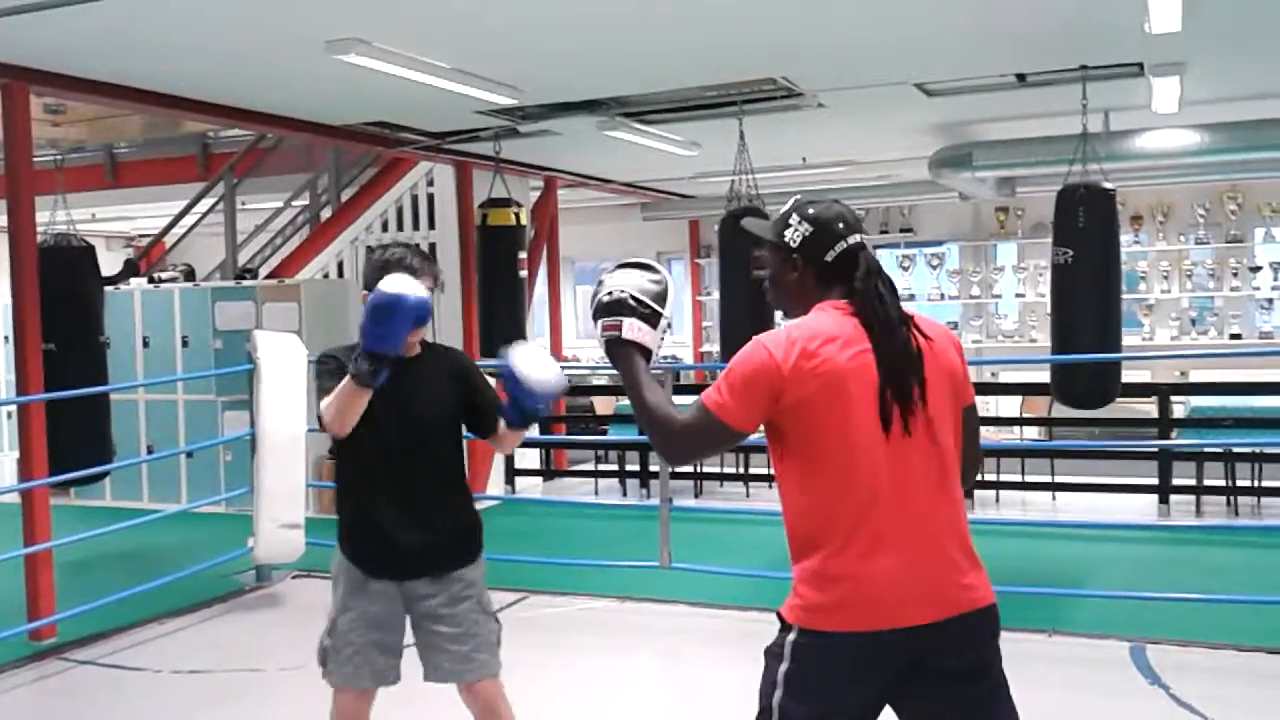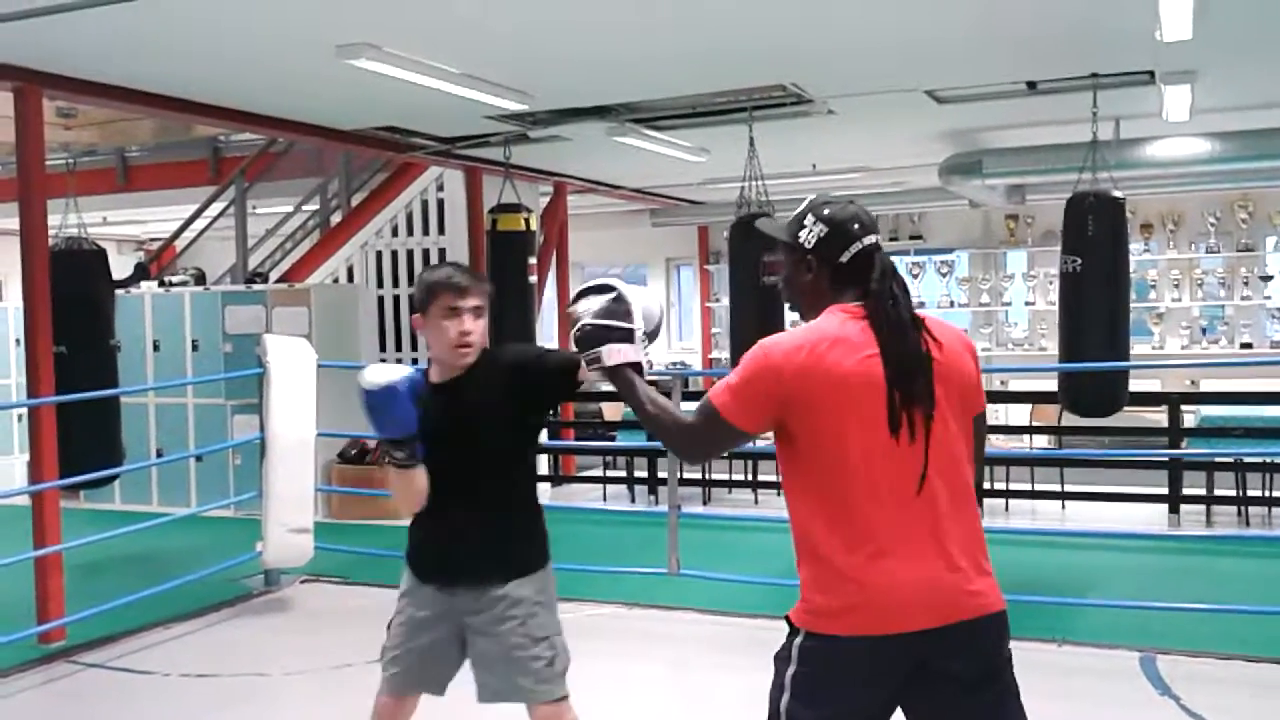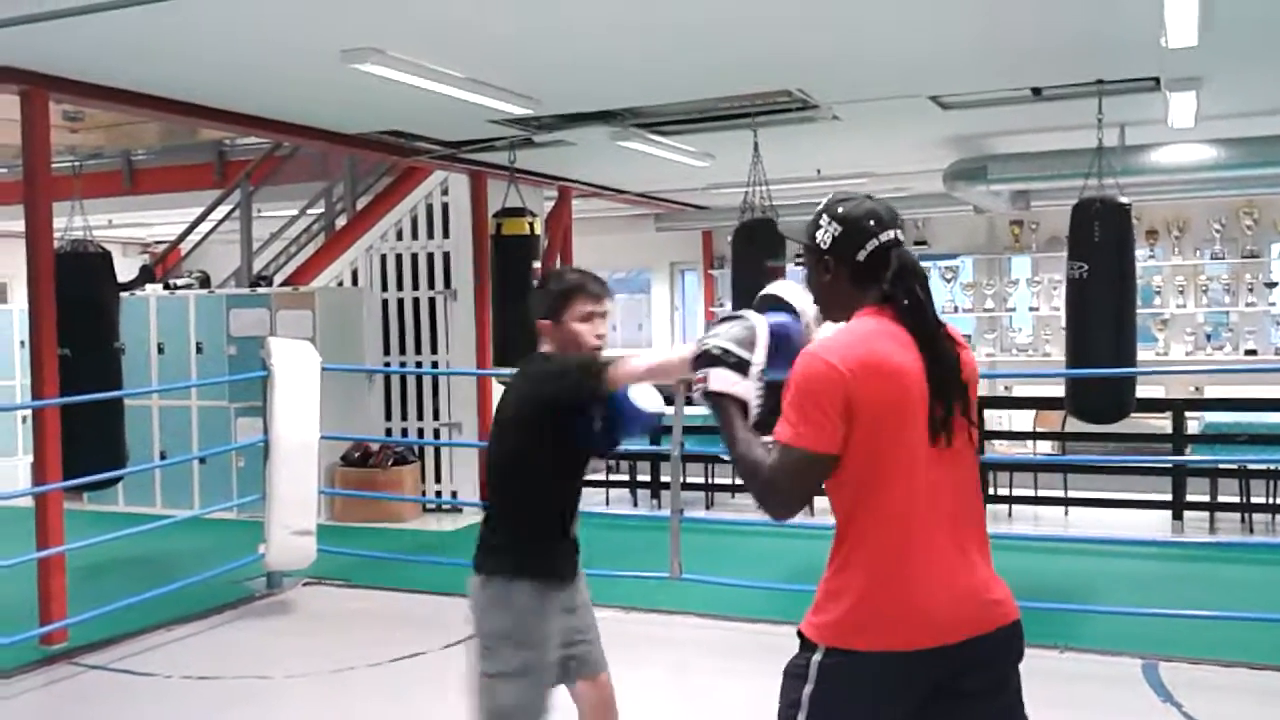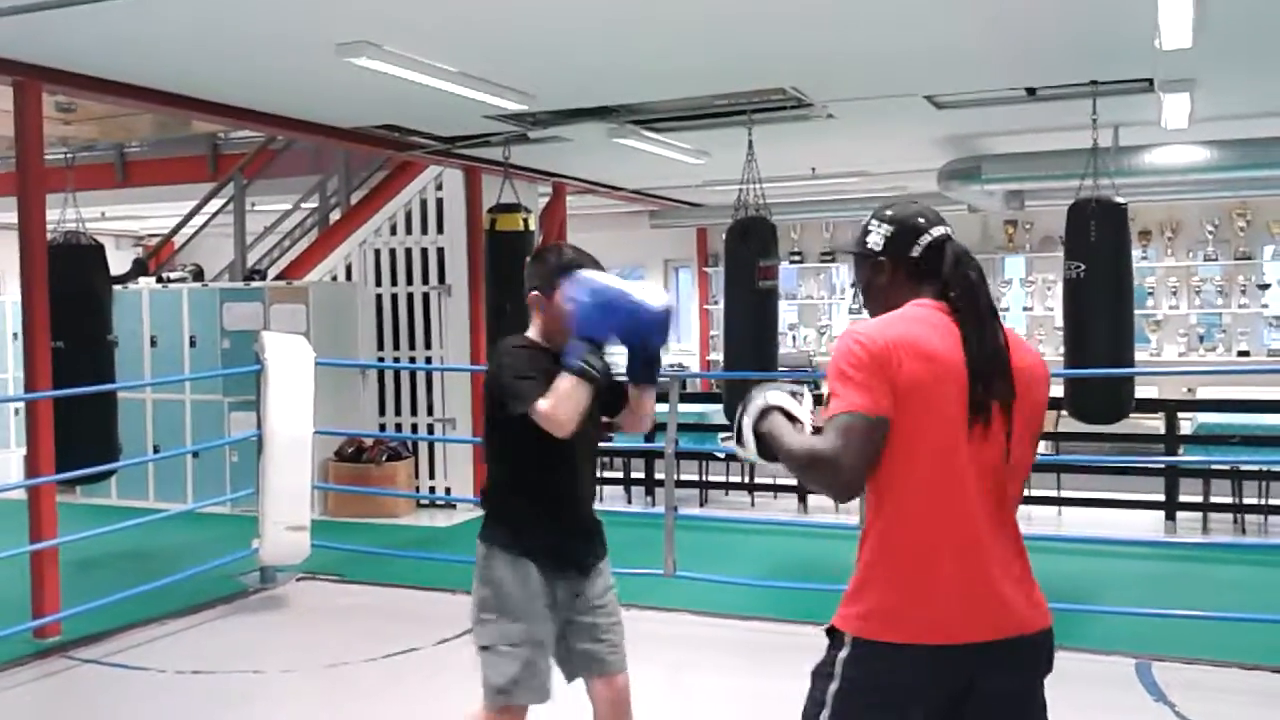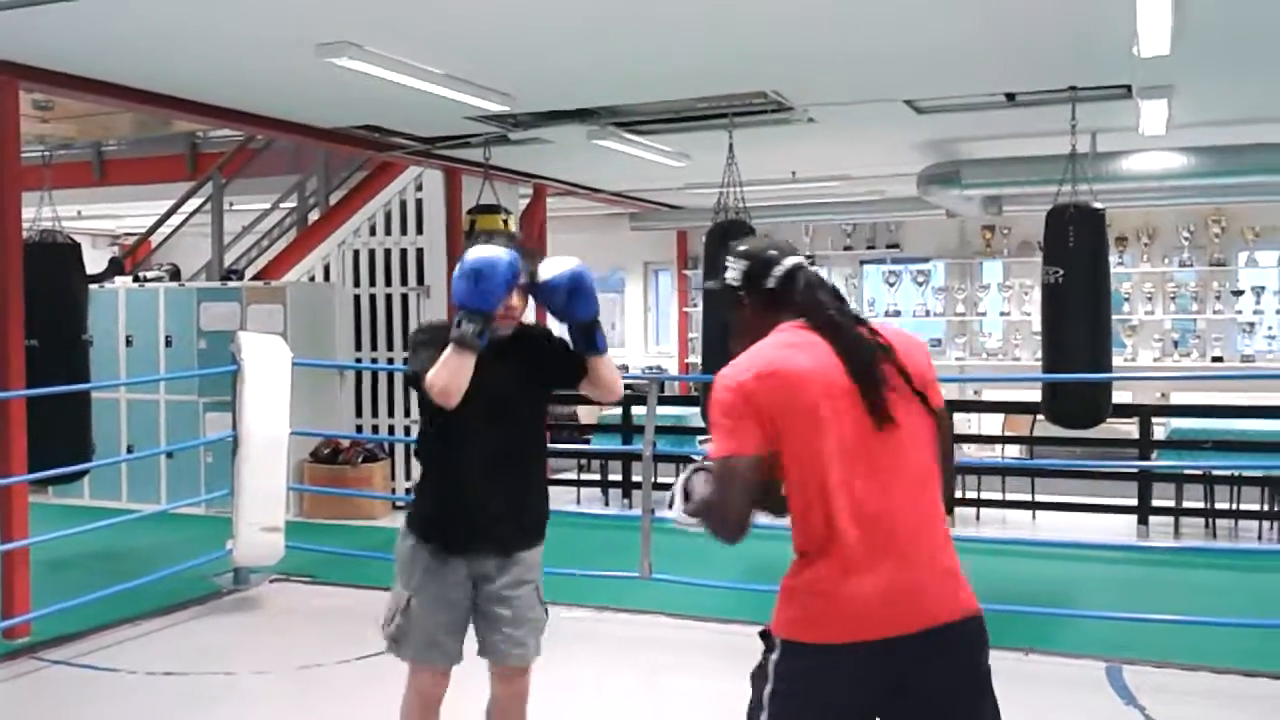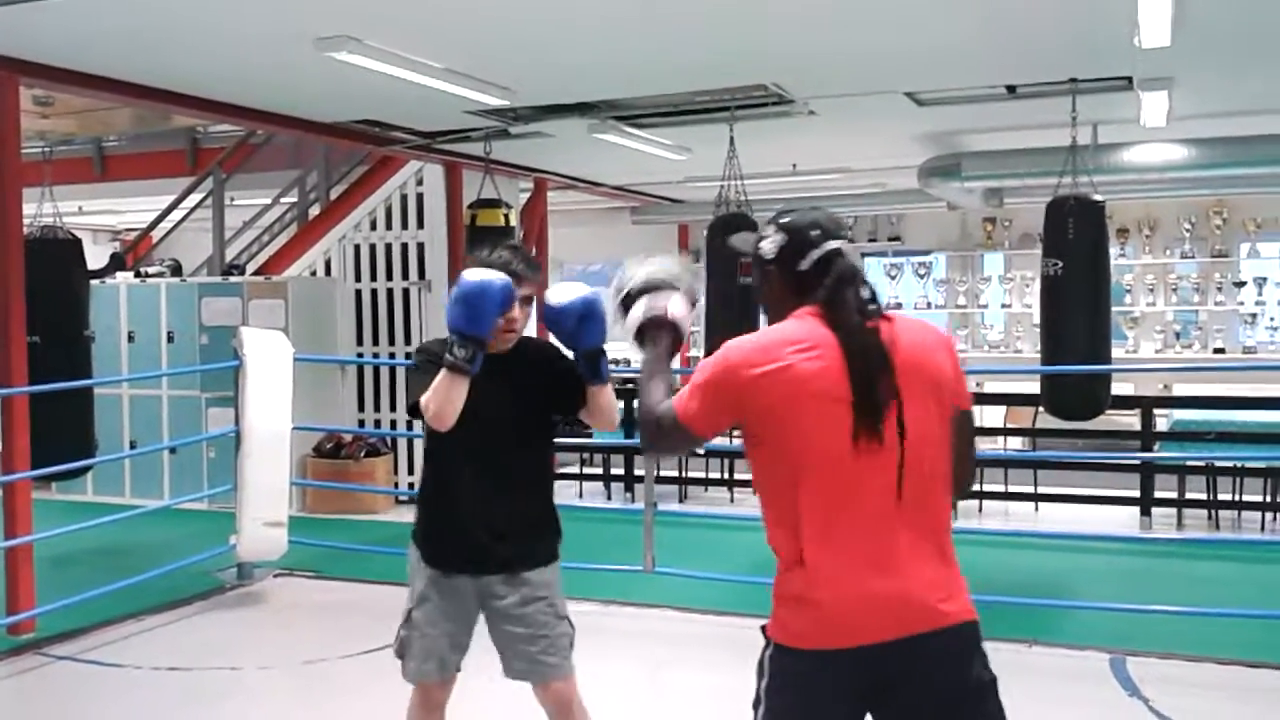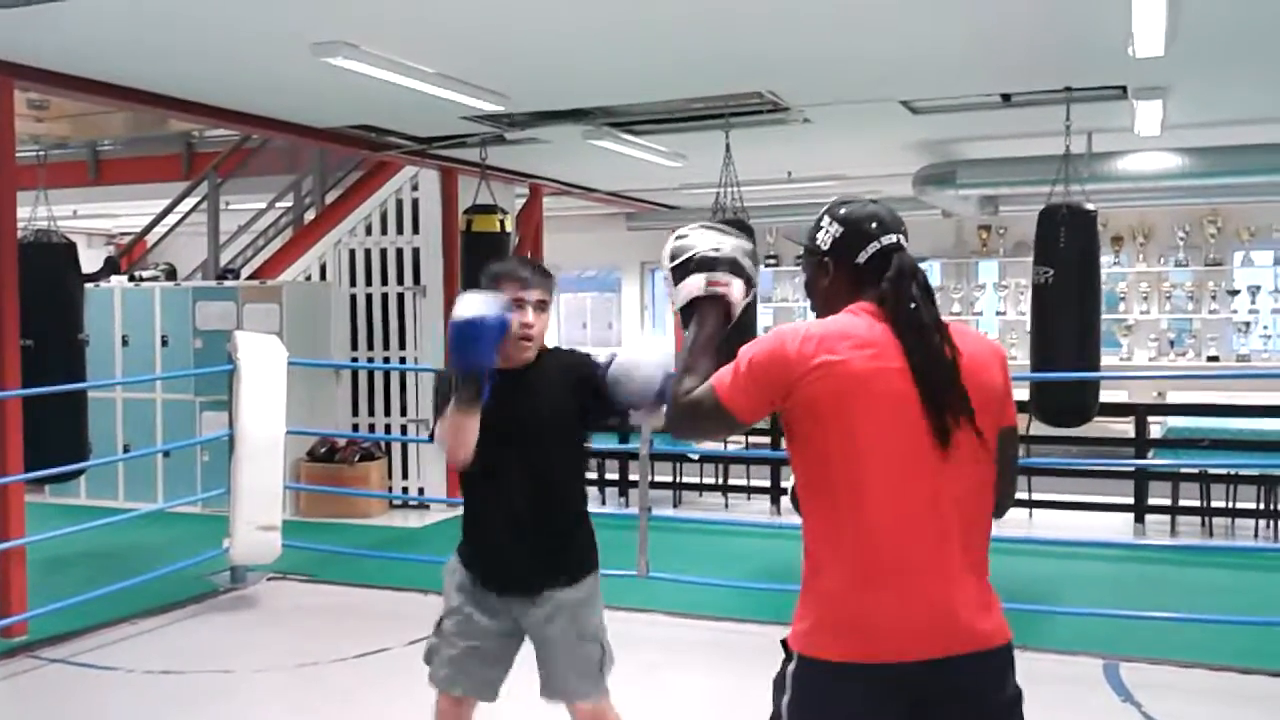
dt=0.4s
person 1, frame 1
left shoulder: (779, 355)
right shoulder: (940, 342)
left elbow: (677, 443)
right elbow: (965, 464)
left wrist: (628, 350)
left hip: (841, 620)
right hip: (957, 608)
person 1, frame 2
left shoulder: (787, 359)
right shoulder: (953, 344)
left elbow: (690, 441)
left wrist: (621, 369)
left hip: (850, 625)
right hip: (966, 611)
person 1, frame 3
left shoulder: (829, 362)
right shoulder: (952, 348)
left elbow: (780, 496)
left wrist: (726, 401)
left hip: (868, 637)
right hip: (982, 623)
person 1, frame 4
left shoulder: (871, 343)
right shoulder: (1026, 361)
left elbow: (841, 474)
left wrist: (770, 420)
left hip: (894, 634)
right hip: (1011, 628)
person 1, frame 5
left shoulder: (746, 377)
right shoulder: (904, 352)
left elbow: (730, 520)
left wrist: (701, 496)
left hip: (827, 631)
right hip: (944, 616)
person 1, frame 6
left shoulder: (747, 363)
right shoulder: (931, 344)
left elbow: (658, 433)
right elbow: (959, 481)
left wrist: (656, 336)
left hip: (818, 634)
right hip: (938, 623)
person 1, frame 7
left shoulder: (796, 352)
right shoulder: (984, 357)
left elbow: (684, 417)
right elbow: (999, 497)
left wrist: (705, 310)
left hip: (845, 652)
right hip: (971, 644)
person 2, frame 1
left shoulder: (451, 367)
right shoulder: (339, 364)
left elbow: (501, 438)
right elbow: (336, 423)
left wrist: (524, 409)
right wrist: (373, 357)
left hip: (449, 560)
right hip: (368, 562)
person 2, frame 2
left shoulder: (513, 368)
right shoulder: (409, 398)
left elbow: (590, 369)
right elbow: (411, 503)
right wrist: (400, 442)
left hip: (512, 575)
right hip: (433, 577)
person 2, frame 3
left shoulder: (561, 380)
right shoulder: (553, 380)
right elbow: (644, 368)
left wrist: (599, 439)
left hip: (552, 573)
right hip: (516, 581)
person 2, frame 4
left shoulder: (577, 358)
right shoulder: (513, 358)
left elbow: (637, 422)
right elbow: (556, 419)
left wrist: (645, 357)
right wrist: (587, 345)
left hip: (579, 554)
right hip: (520, 558)
person 2, frame 5
left shoulder: (535, 345)
right shoulder: (433, 339)
left elbow: (609, 391)
right elbow: (445, 392)
left wrist: (584, 324)
right wrist: (473, 318)
left hip: (514, 539)
right hip: (438, 536)
left knee: (513, 673)
right knee: (427, 677)
person 2, frame 6
left shoulder: (542, 360)
right shoulder: (435, 357)
left elbow: (606, 420)
right elbow: (439, 417)
left wrist: (591, 353)
right wrist: (466, 343)
left hip: (526, 559)
right hip: (444, 556)
person 2, frame 7
left shoulder: (573, 374)
right shoulder: (463, 381)
right elbow: (456, 454)
right wrist: (472, 378)
left hip: (564, 577)
right hip: (481, 577)
